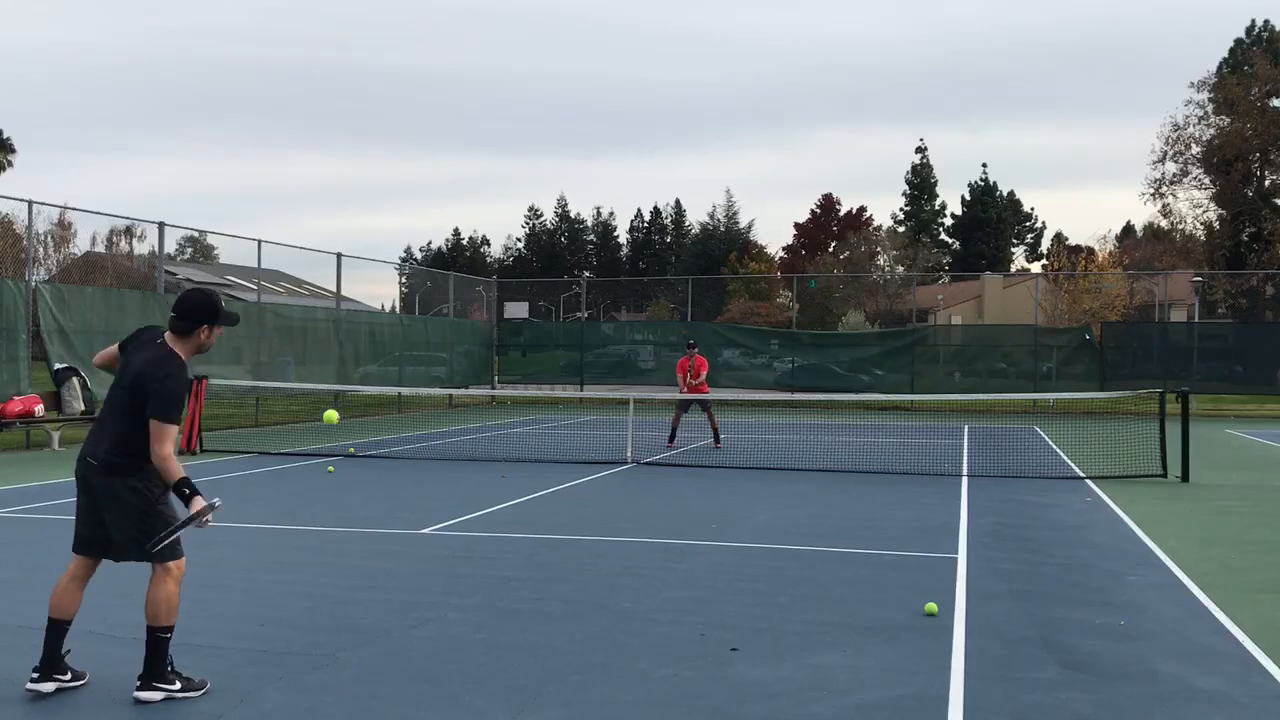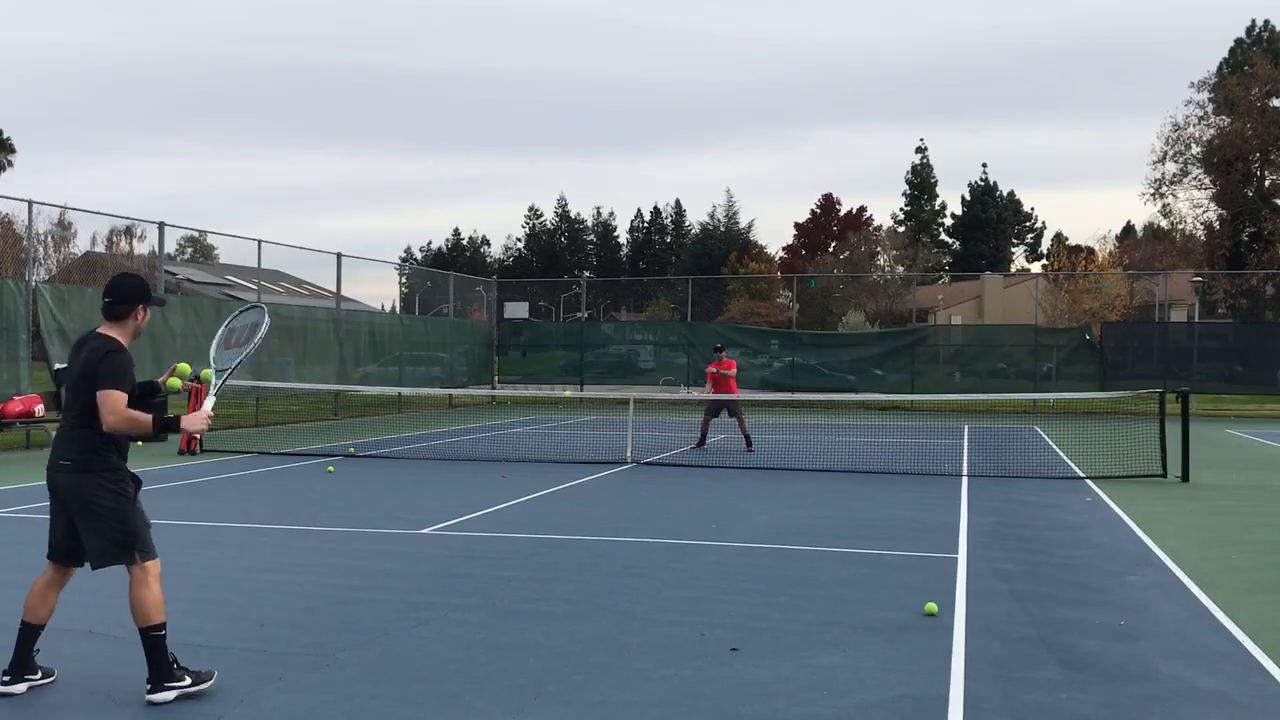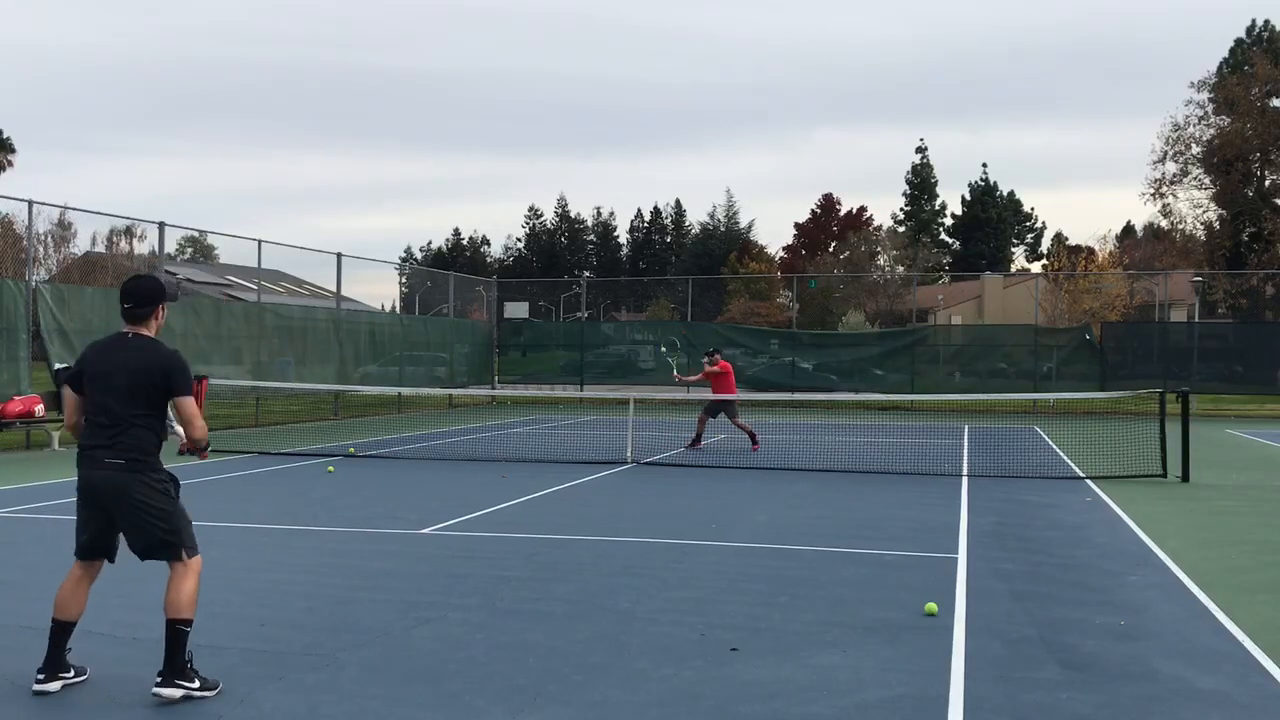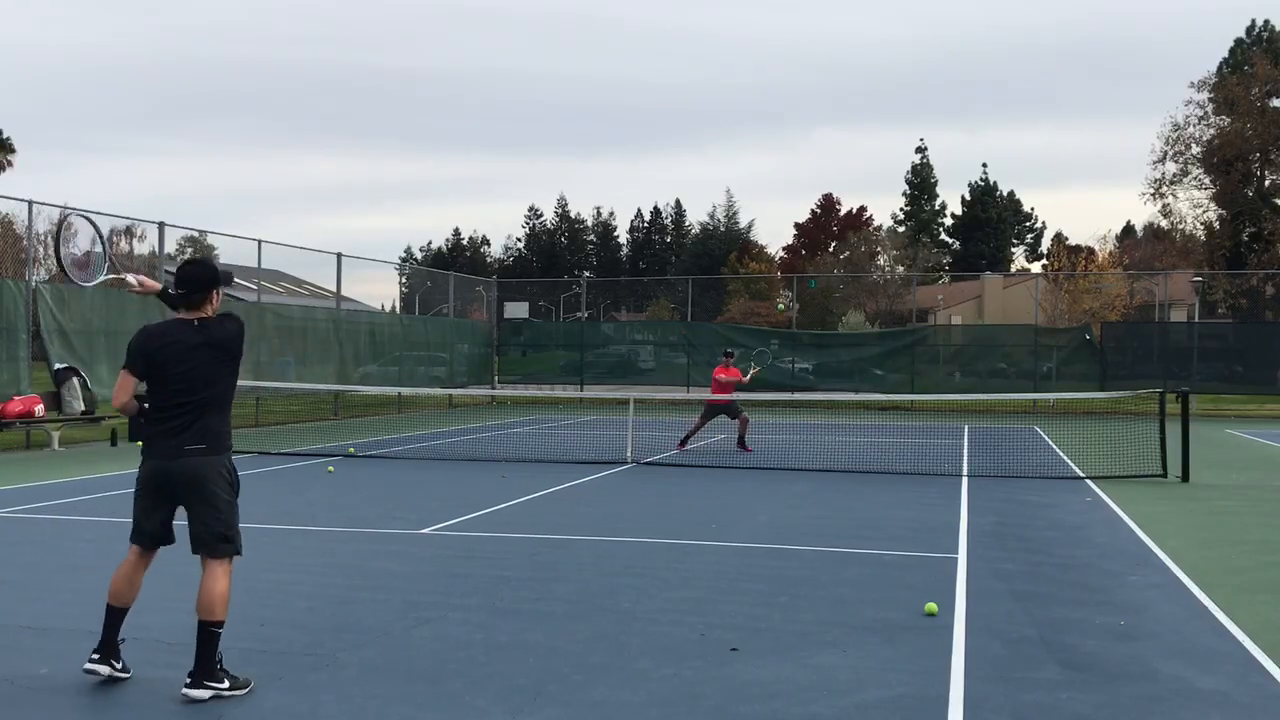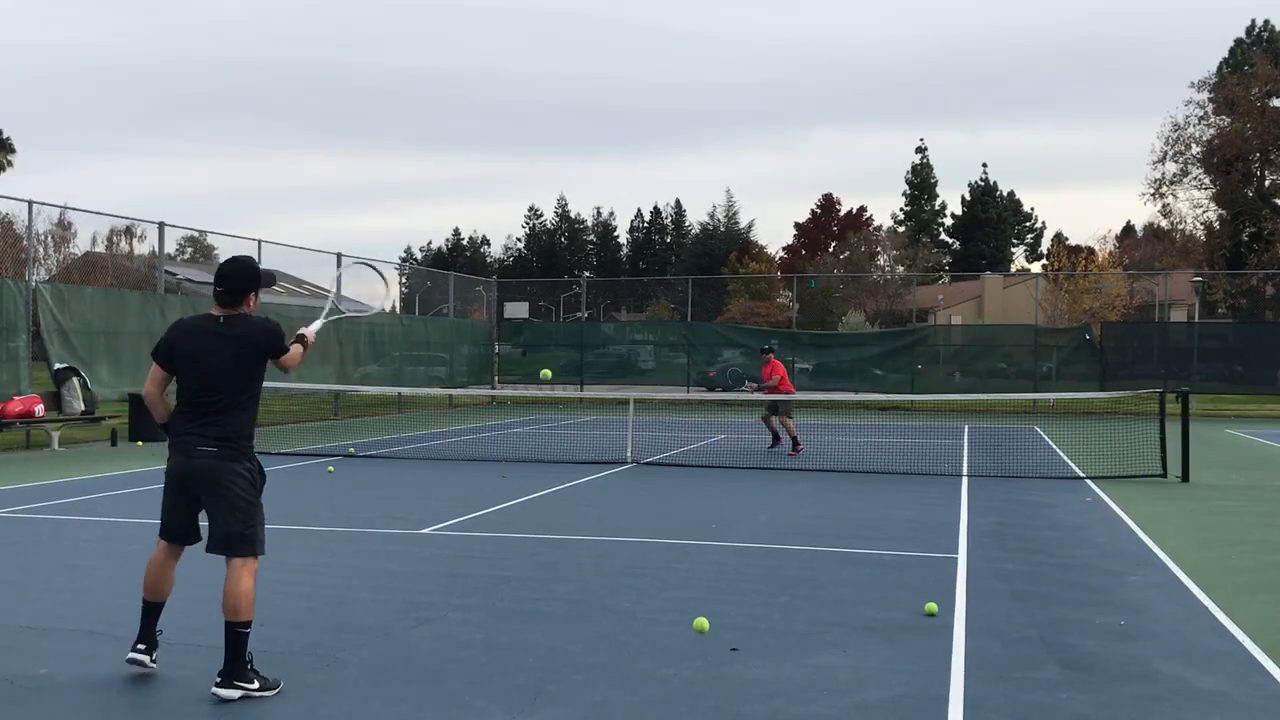
dt=1s
person 1, frame 1
left shoulder: (145, 340)
right shoulder: (171, 380)
left elbow: (103, 360)
right elbow: (161, 454)
right wrist: (189, 494)
left hip: (93, 467)
right hip: (129, 478)
left knee: (84, 563)
right knee: (170, 566)
left ankle: (50, 665)
right ankle: (157, 676)
person 1, frame 2
left shoulder: (87, 344)
right shoulder: (113, 355)
right elbow: (114, 420)
left wrist: (153, 386)
right wrist: (176, 423)
left hip: (65, 472)
right hip: (98, 476)
left knee: (57, 569)
right knee: (146, 567)
right ankle: (164, 675)
person 1, frame 3
left shoulder: (91, 353)
right shoulder: (166, 359)
left elbow: (72, 420)
right elbow: (196, 429)
right wrist: (203, 445)
left hip: (91, 472)
right hip: (136, 475)
left knee: (85, 566)
right knee: (187, 563)
left ankle: (52, 667)
right ankle: (176, 672)
person 1, frame 4
left shoulder: (148, 337)
right shoulder: (231, 330)
left elbow: (120, 401)
right elbow: (210, 320)
right wrist: (158, 289)
left hip: (158, 460)
right hip: (207, 462)
left knee: (140, 552)
right knee: (218, 564)
left ankle: (105, 652)
right ankle: (205, 673)
person 1, frame 5
left shoulder: (183, 330)
right shoulder: (261, 331)
left elbow: (151, 393)
right elbow: (288, 363)
right wrist: (305, 340)
left hip: (184, 457)
right hip: (229, 463)
left knee: (170, 546)
right knee: (243, 562)
left ankle: (144, 640)
right ankle: (234, 672)
